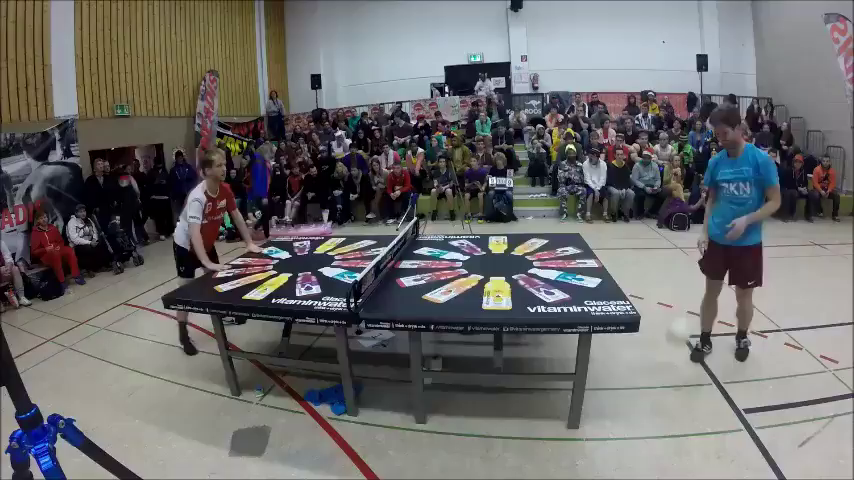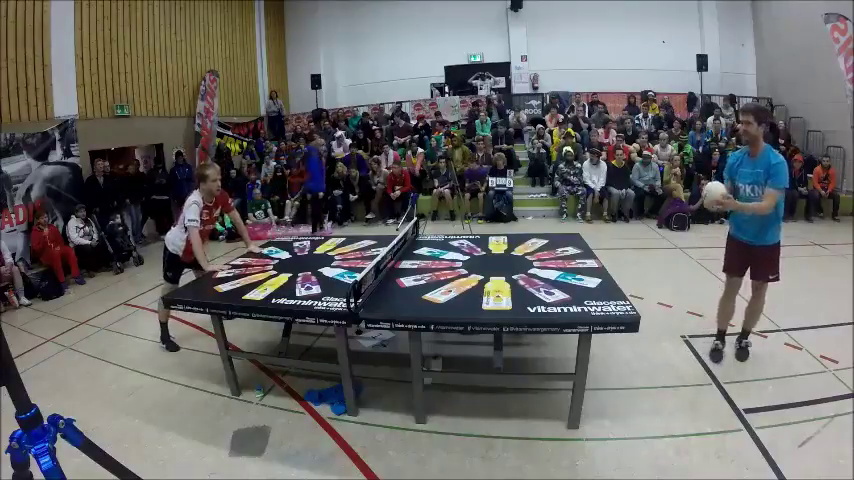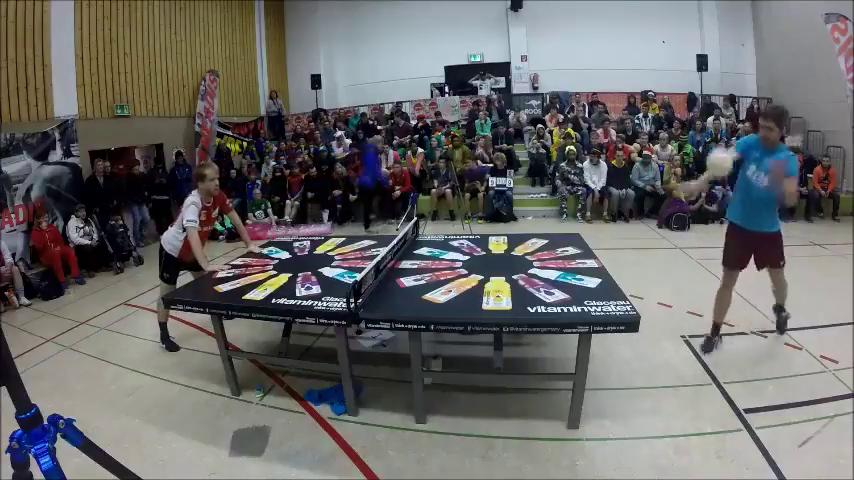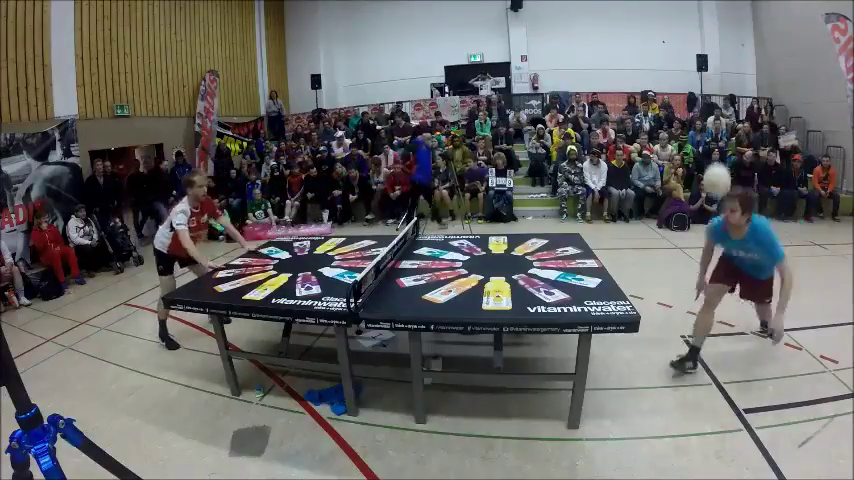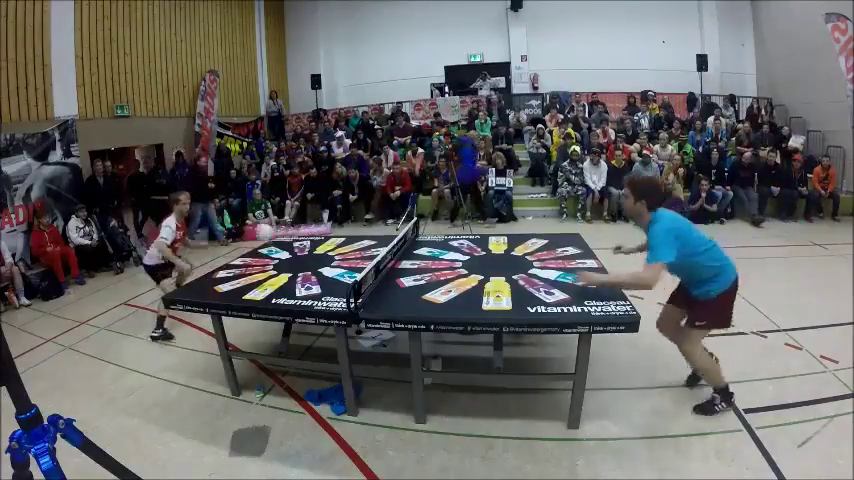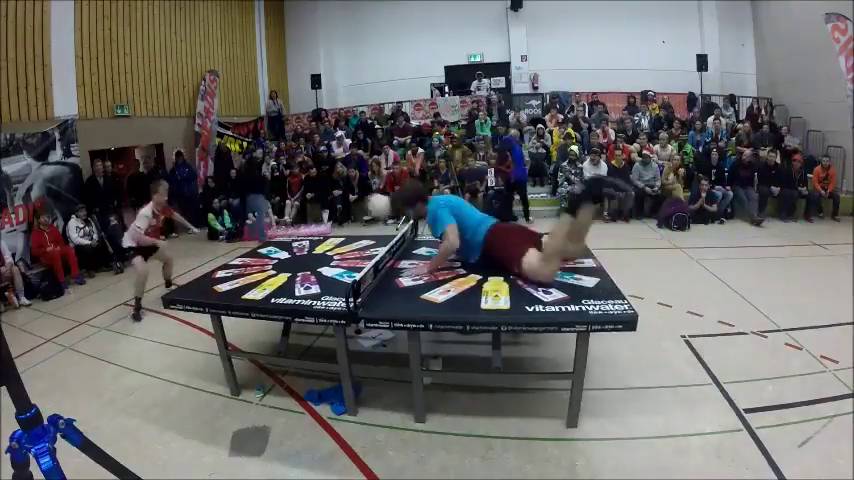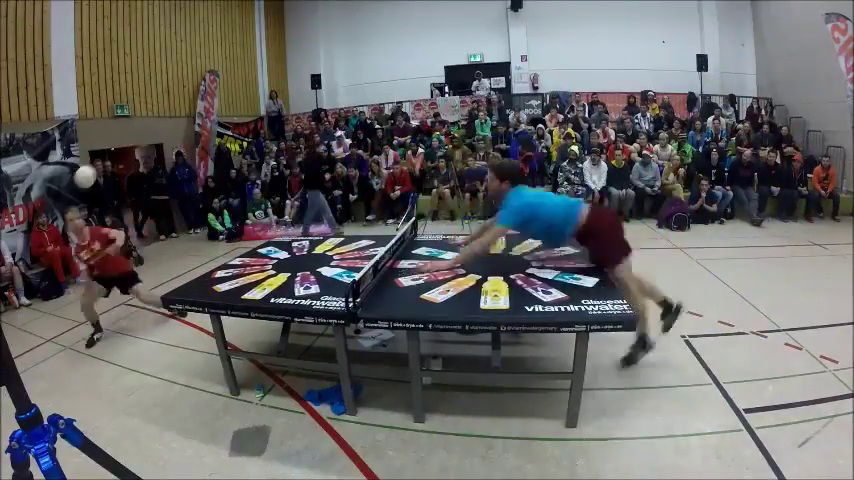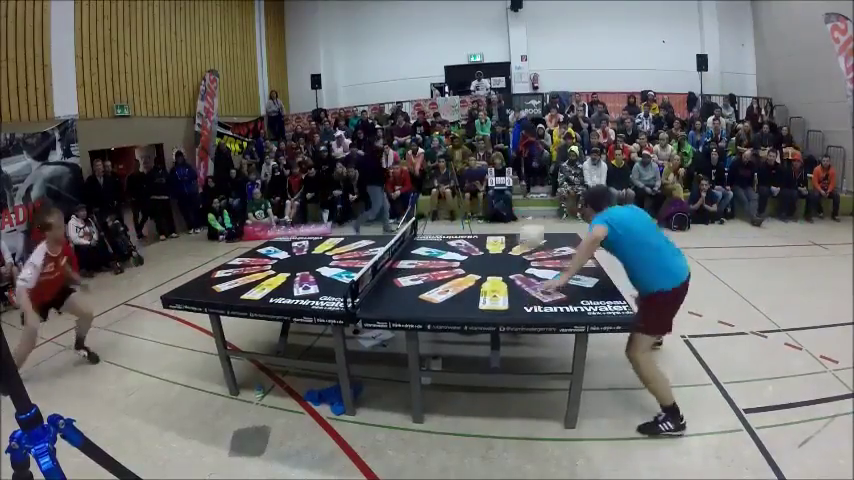
dt=0.7s
person 1, frame 1
left shoulder: (761, 160)
right shoulder: (716, 162)
left elbow: (774, 202)
left wrist: (747, 220)
right wrist: (705, 230)
left hip: (747, 242)
right hip: (717, 240)
left knee: (743, 295)
right knee: (711, 291)
left ankle: (742, 337)
right ankle: (705, 339)
person 1, frame 2
left shoulder: (776, 163)
right shoulder: (734, 158)
left elbow: (767, 206)
right elbow: (728, 192)
left wrist: (736, 206)
right wrist: (721, 200)
left hip: (766, 240)
right hip: (737, 236)
left knee: (758, 291)
right knee: (730, 289)
left ankle: (743, 338)
right ankle: (719, 339)
person 1, frame 3
left shoulder: (787, 159)
right shoulder: (750, 142)
left elbow: (790, 199)
left wrist: (778, 179)
right wrist: (700, 182)
left hip: (768, 229)
right hip: (739, 224)
left knee: (777, 275)
right knee: (729, 280)
left ankle: (780, 308)
right ankle: (715, 331)
person 1, frame 4
left shoulder: (762, 233)
right shoulder: (717, 226)
left elbow: (786, 274)
left wrist: (780, 315)
right wrist: (701, 277)
left hip: (760, 269)
right hip: (732, 261)
left knee: (763, 309)
right knee: (709, 300)
left ankle: (765, 325)
right ankle: (692, 356)
person 1, frame 5
left shoulder: (663, 228)
right shoulder: (659, 219)
left elbow: (648, 279)
left wrist: (599, 279)
right wrist: (634, 249)
left hip: (717, 284)
right hip: (699, 279)
left knee: (687, 344)
right knee: (665, 325)
left ankle: (724, 394)
right ankle: (705, 362)
person 1, frame 6
left shoulder: (439, 208)
right shoulder: (441, 200)
left elbow: (452, 243)
left wrist: (429, 267)
left hip: (497, 237)
right hip: (499, 233)
left knee: (546, 272)
right knee: (574, 248)
right ankle: (585, 200)
person 1, frame 7
left shoulder: (514, 202)
right shoulder: (512, 197)
left elbow: (488, 241)
right elbow: (490, 225)
left wrist: (450, 263)
right wrist: (462, 244)
left hip: (598, 224)
right hip: (591, 221)
left knee: (622, 279)
right knee: (623, 278)
left ankle: (642, 339)
right ankle: (667, 305)
person 1, frame 8
left shoulder: (602, 219)
right shoulder: (632, 210)
left elbow: (594, 238)
left wrist: (564, 277)
left hip: (665, 288)
right hip: (679, 273)
left knee: (637, 353)
right knee: (643, 304)
left ankle: (673, 417)
right ankle: (654, 336)
person 2, frame 1
left shoulder: (225, 189)
right shoulder: (197, 197)
left elbow: (236, 216)
right elbow: (194, 231)
left wrist: (250, 243)
right wrist: (206, 263)
left hip: (206, 242)
right hip: (185, 243)
right ankle: (183, 334)
person 2, frame 2
left shoulder: (221, 196)
right shoulder: (194, 203)
left elbow: (236, 219)
right elbow: (194, 234)
left wrist: (249, 244)
right wrist: (206, 265)
left hip: (195, 248)
right hip: (176, 248)
right knee: (170, 290)
right ankle: (164, 335)
person 2, frame 3
left shoulder: (218, 197)
right shoulder: (192, 203)
left elbow: (235, 219)
right elbow: (193, 236)
left wrist: (249, 244)
right wrist: (206, 265)
left hip: (192, 251)
right hip: (173, 249)
right knee: (168, 293)
right ankle: (164, 335)
person 2, frame 4
left shoulder: (206, 203)
right shoulder: (181, 210)
left elbow: (225, 223)
right elbow: (185, 240)
left wrist: (245, 244)
right wrist: (205, 261)
left hip: (186, 248)
right hip: (165, 249)
right knee: (169, 290)
right ankle: (163, 333)
person 2, frame 5
left shoulder: (181, 222)
right shoulder: (170, 224)
left elbow: (184, 241)
right elbow: (161, 248)
right wrist: (179, 263)
left hip: (164, 260)
right hip: (154, 263)
left knee: (187, 268)
right knee: (171, 290)
right ankle: (158, 329)
person 2, frame 6
left shoulder: (163, 207)
right shoulder: (145, 213)
left elbow: (175, 216)
right elbow: (135, 236)
left wrist: (190, 227)
right wrist: (155, 241)
left hip: (150, 242)
right hip: (134, 244)
left knee: (169, 259)
right knee: (142, 272)
left ankle: (168, 284)
right ankle: (137, 307)
person 2, frame 7
left shoulder: (97, 232)
right shoulder: (78, 249)
left elbow: (120, 234)
right elbow: (87, 269)
left wrist: (118, 244)
right wrist: (88, 279)
left hip: (123, 272)
right hip: (102, 276)
left knee: (146, 298)
right knee: (85, 302)
right ankle: (97, 330)
person 2, frame 8
left shoulder: (62, 244)
right shoulder: (38, 259)
right elbow: (21, 289)
left wrist: (77, 280)
right wrist: (31, 316)
left hip: (57, 290)
right hip: (35, 299)
left knee: (87, 312)
right knee: (28, 344)
left ankle: (80, 346)
